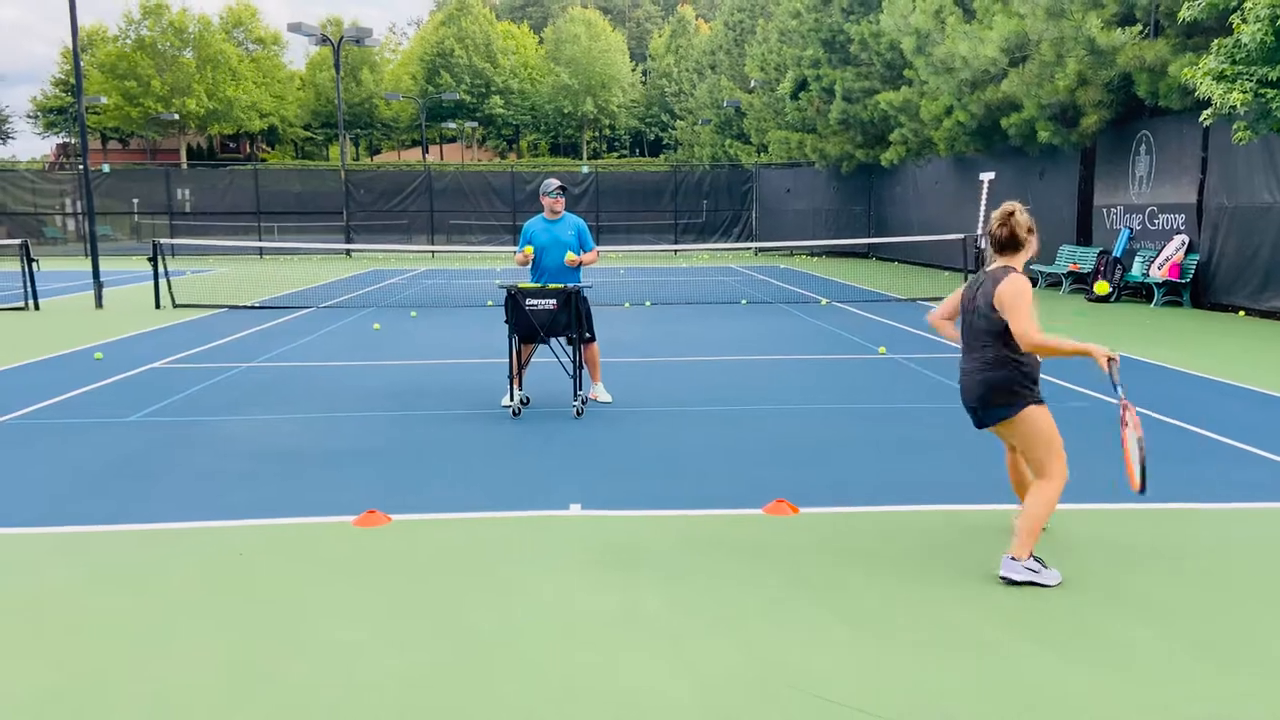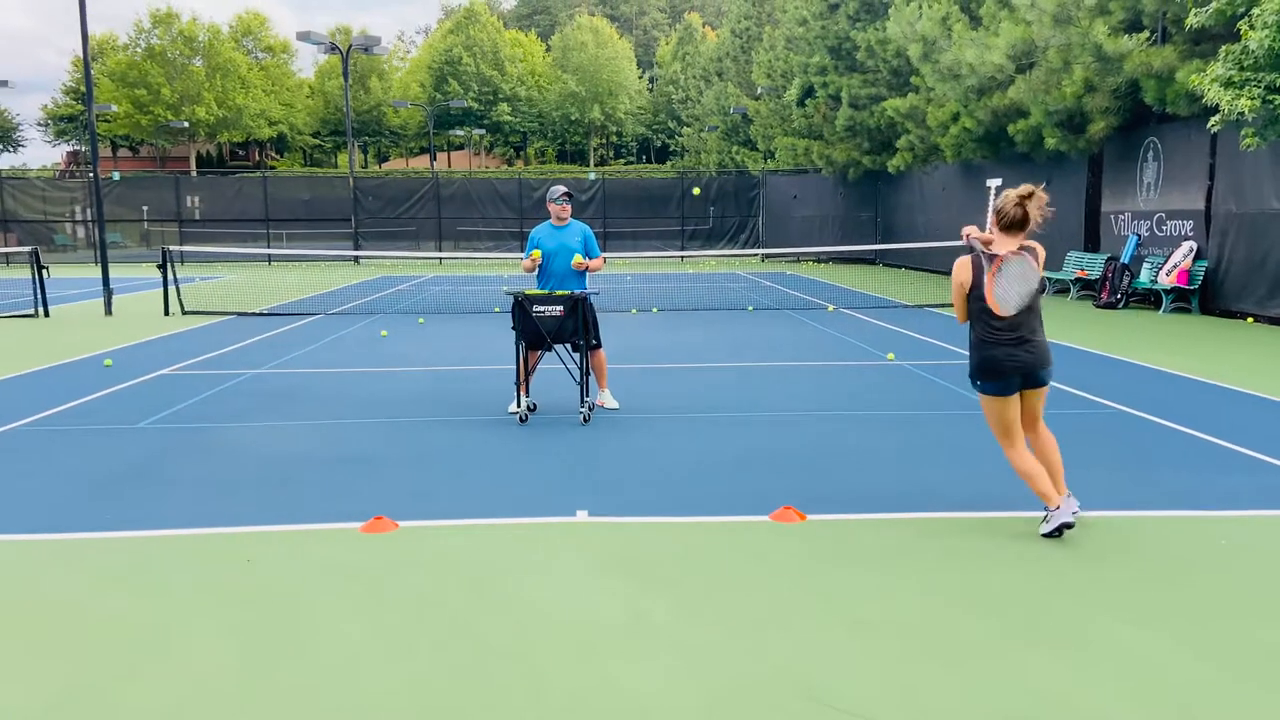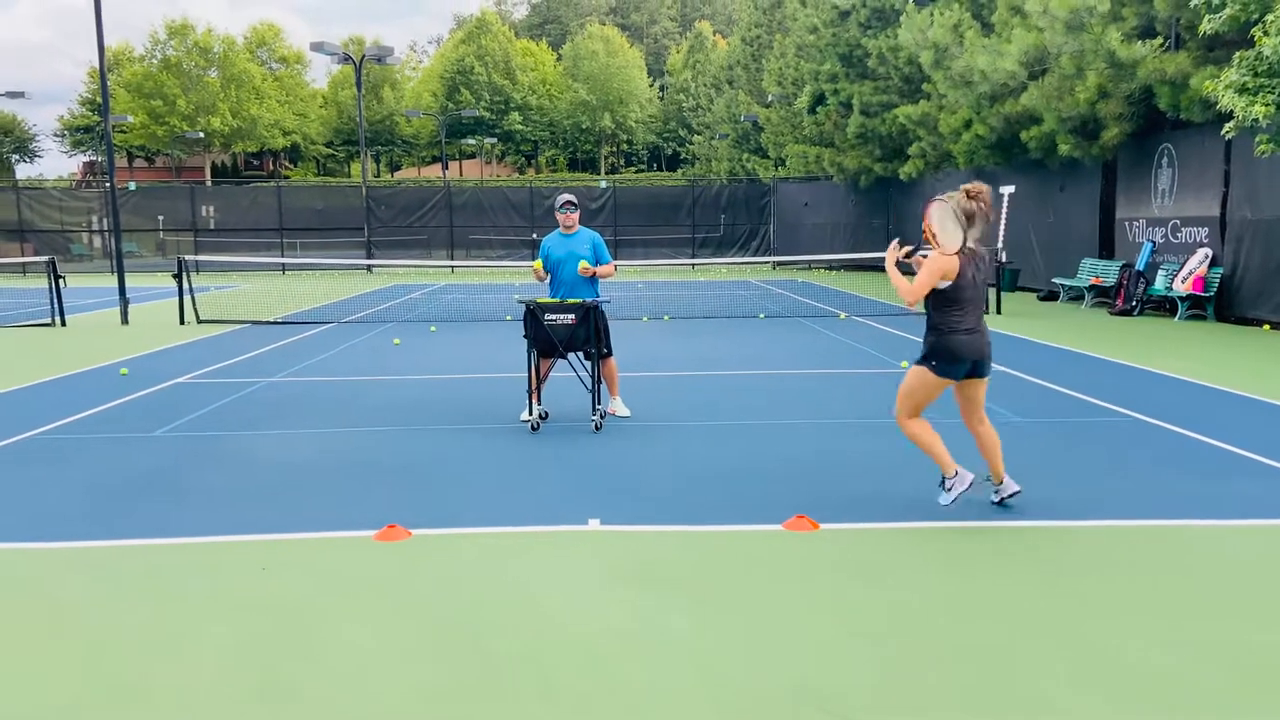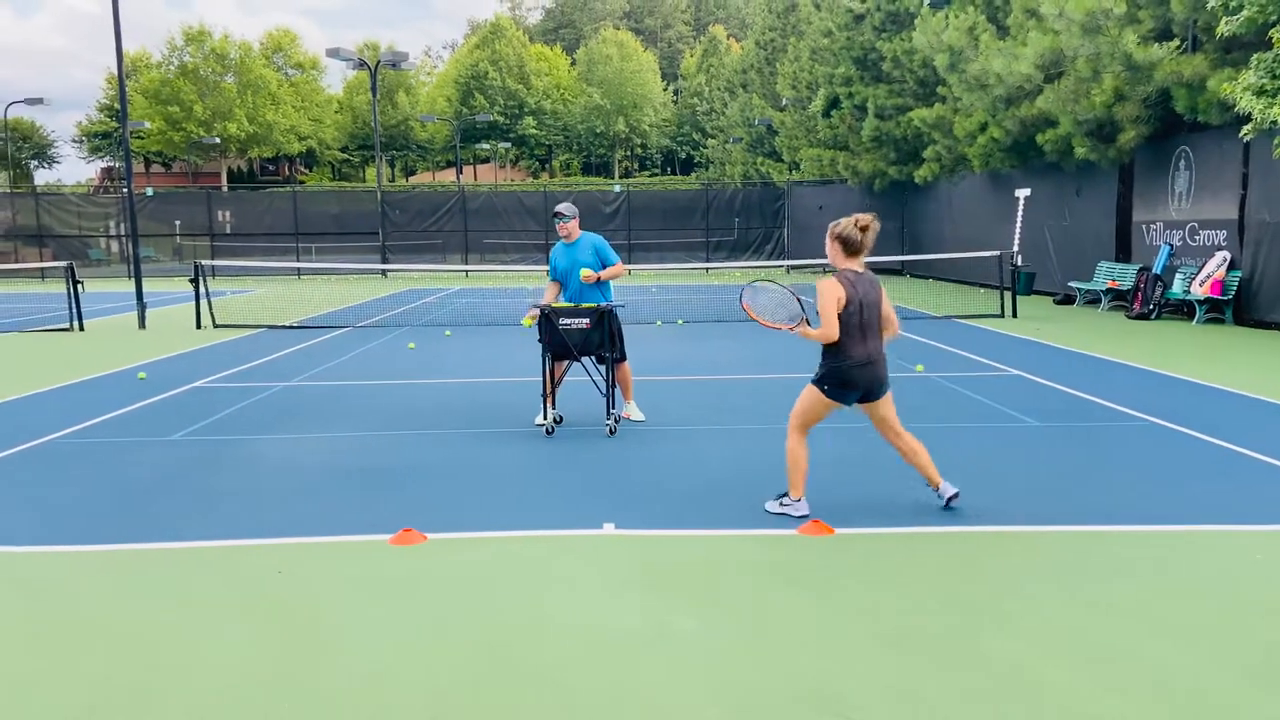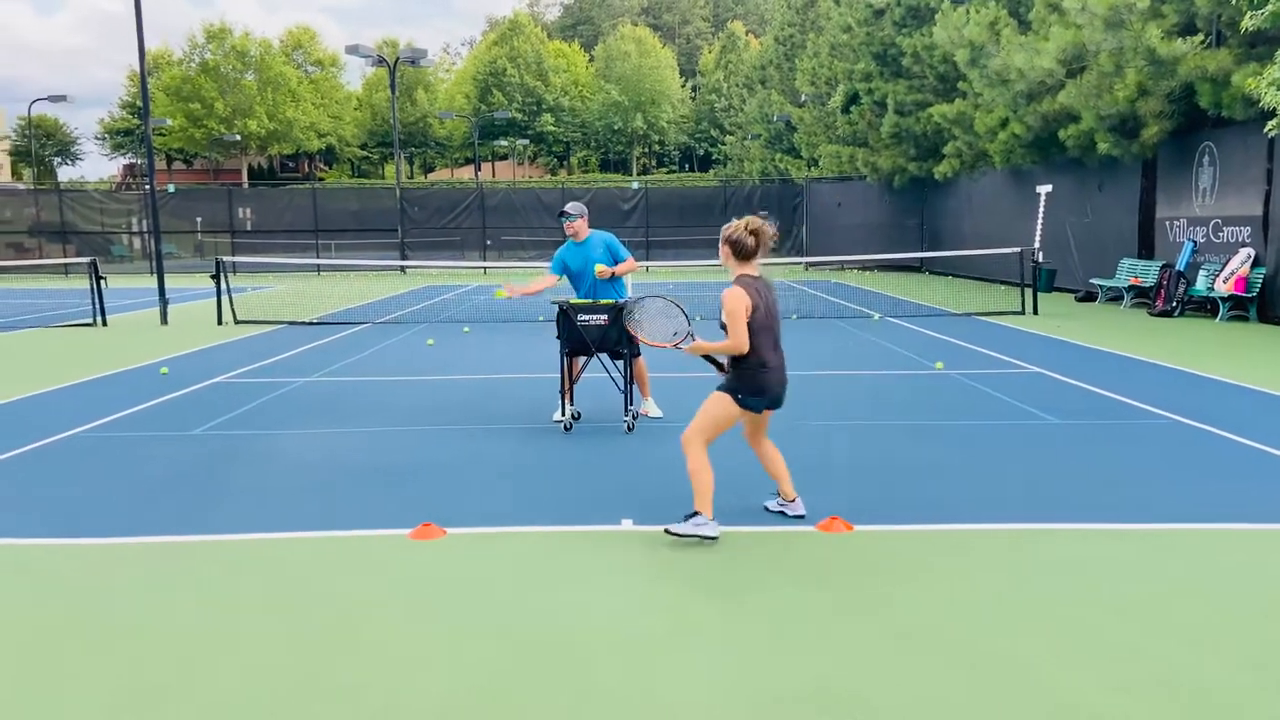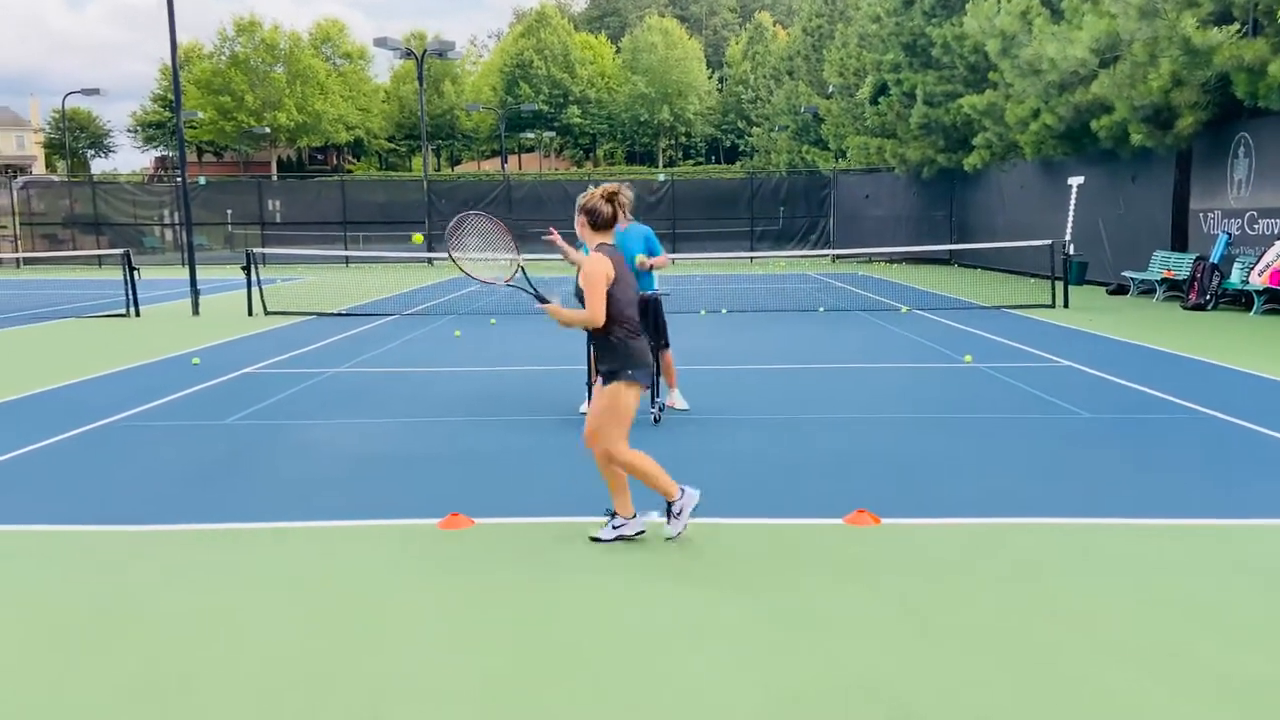
dt=0.4s
person 1, frame 1
left shoulder: (975, 282)
right shoulder: (1015, 282)
left elbow: (936, 318)
right elbow: (1030, 342)
right wrist: (1086, 349)
left hip: (976, 389)
right hip: (1007, 389)
left knee: (1016, 444)
right knee: (1054, 474)
left ankle: (1030, 519)
right ankle: (1019, 560)
person 1, frame 2
left shoulder: (965, 265)
right shoulder: (1036, 255)
left elbow: (962, 315)
right wrist: (984, 239)
left hip: (990, 363)
right hip: (1034, 357)
left knee: (1013, 444)
right knee: (1034, 428)
left ankle: (1058, 509)
right ankle: (1064, 498)
person 1, frame 3
left shoulder: (944, 258)
right shoulder: (975, 253)
left elbow: (910, 297)
left wrist: (890, 265)
right wrist: (925, 266)
left hip: (946, 348)
right hip: (977, 346)
left knee: (906, 416)
right knee: (976, 418)
left ankle: (954, 474)
right ankle: (1002, 483)
person 1, frame 4
left shoulder: (829, 285)
right shoulder: (874, 282)
left elbow: (830, 334)
right elbow: (891, 328)
left wrist: (805, 332)
left hip: (840, 375)
right hip: (874, 374)
left knee: (796, 428)
right knee: (895, 433)
left ankle: (795, 500)
right ankle: (943, 487)
person 1, frame 5
left shoulder: (734, 293)
right shoulder: (765, 285)
left elbow: (740, 345)
left wrist: (704, 348)
left hip: (747, 381)
right hip: (774, 380)
left knee: (692, 441)
right knee: (757, 438)
left ankle: (704, 517)
right ankle: (790, 500)
person 1, frame 6
left shoulder: (594, 260)
right shoulder: (613, 257)
left elbow: (596, 318)
left wrist: (560, 312)
right wrist: (571, 317)
left hip: (624, 362)
right hip: (617, 362)
left knee: (611, 448)
right knee: (595, 436)
left ankle: (677, 496)
right ankle: (625, 517)
person 2, frame 1
left shoulder: (577, 223)
right shoulder: (531, 226)
left elbow: (593, 254)
right elbow: (519, 257)
left wrist: (579, 261)
right wrist: (524, 258)
left knee: (588, 341)
right knee: (525, 342)
left ankle: (597, 387)
person 2, frame 2
left shoulder: (583, 230)
right shoulder: (537, 232)
left elbow: (599, 262)
right elbow: (525, 266)
left wrist: (586, 265)
right wrist: (532, 263)
left knee: (594, 347)
right knee: (531, 348)
left ankle: (604, 393)
right ankle: (521, 396)
person 2, frame 3
left shoulder: (592, 237)
right shoulder: (548, 242)
left elbow: (610, 269)
right elbow: (541, 275)
left wrist: (594, 271)
right wrist: (538, 274)
left knee: (605, 355)
right knee: (543, 356)
left ankle: (615, 401)
right ankle: (533, 404)
person 2, frame 4
left shoulder: (595, 241)
right shoulder: (556, 252)
left elbow: (619, 268)
right elbow: (555, 285)
left wrist: (597, 276)
right wrist: (540, 307)
left knee: (618, 360)
right knee: (556, 359)
left ankle: (629, 405)
right ankle: (547, 408)
person 2, frame 5
left shoulder: (606, 239)
right shoulder: (564, 252)
left elbow: (631, 264)
right elbow: (549, 280)
left wrist: (612, 272)
right wrist: (521, 290)
left knee: (634, 355)
right knee: (571, 355)
left ankle: (647, 401)
right ankle: (565, 404)
person 2, frame 6
left shoulder: (643, 232)
left elbow: (663, 259)
right elbow: (580, 260)
left wrist: (649, 263)
right wrist: (562, 246)
left hip: (647, 301)
left knee: (662, 347)
left ankle: (673, 394)
